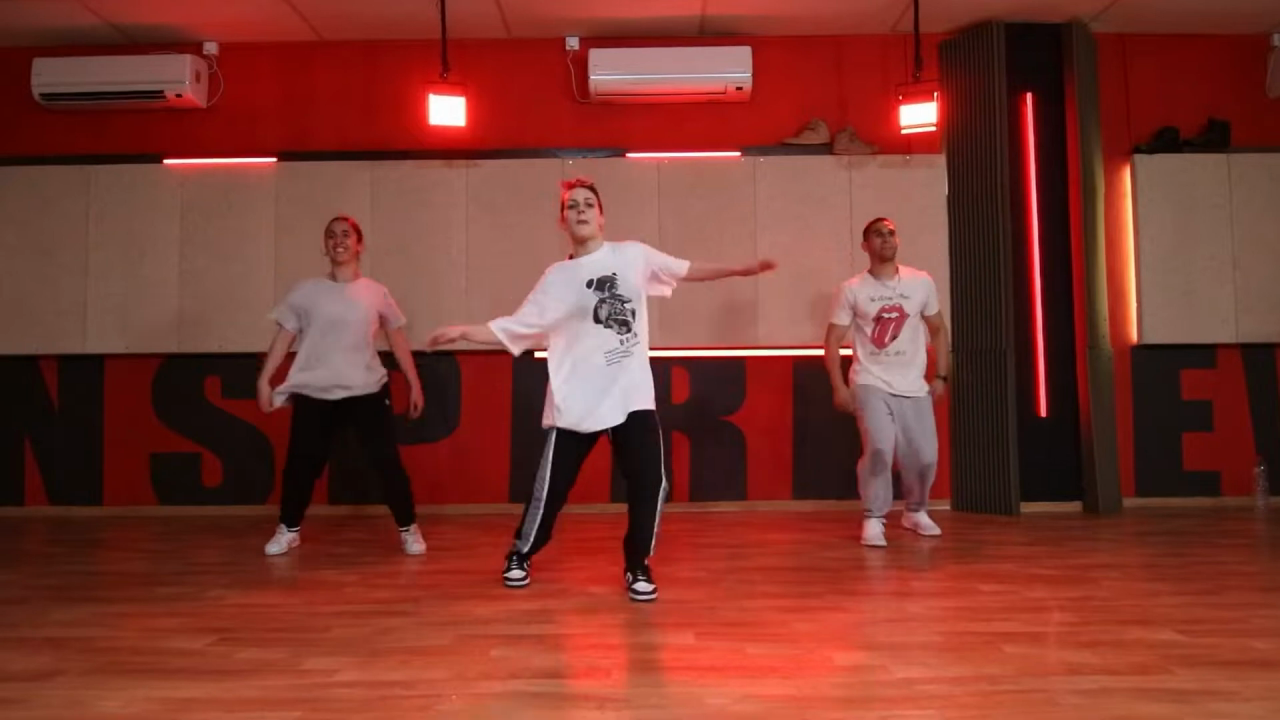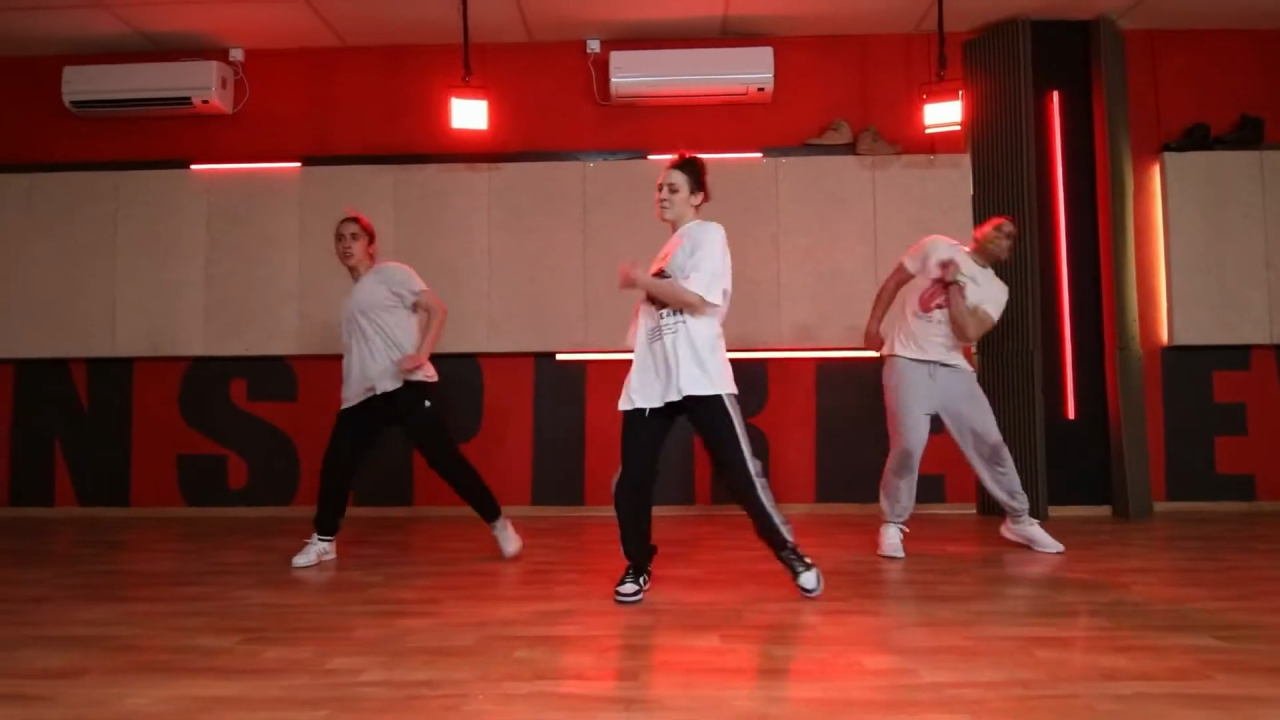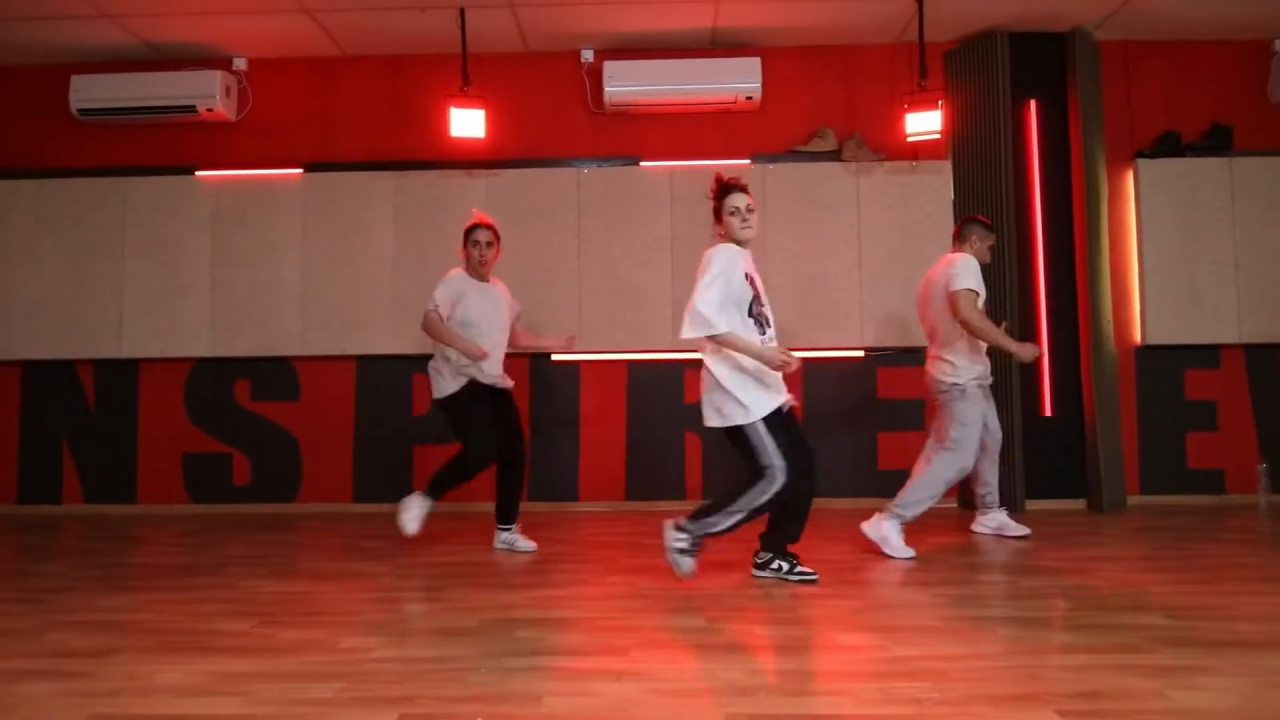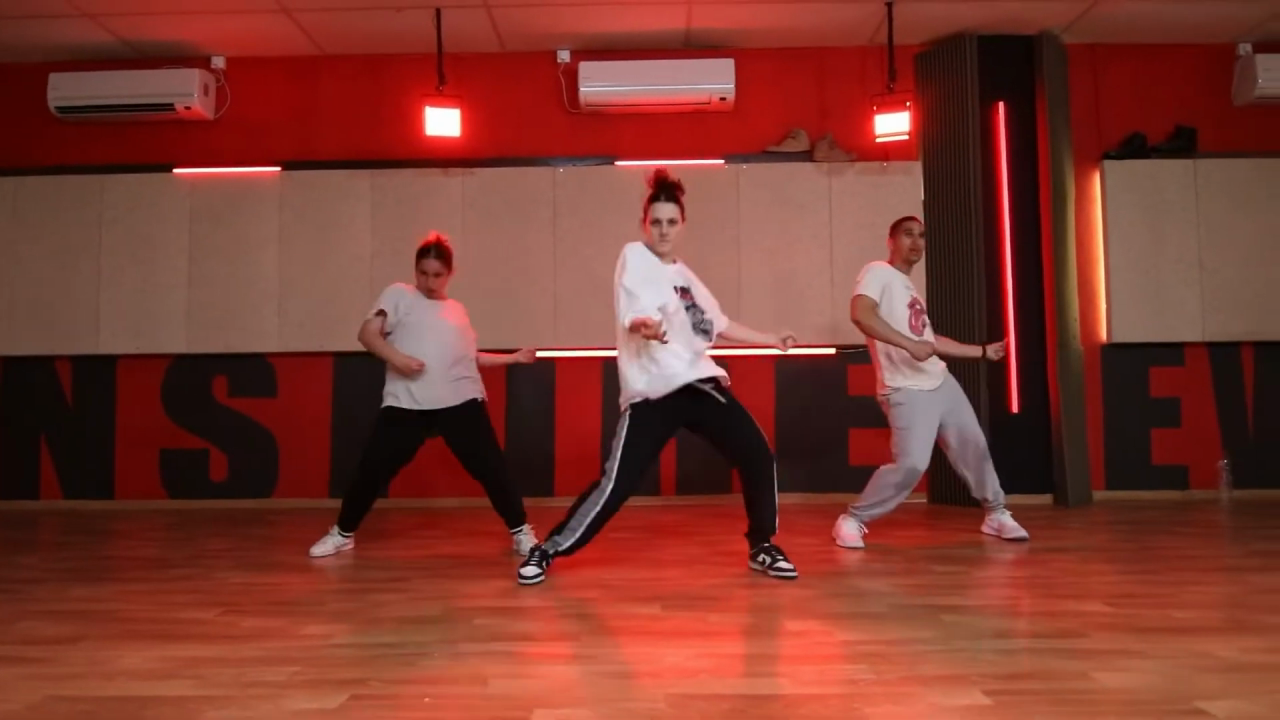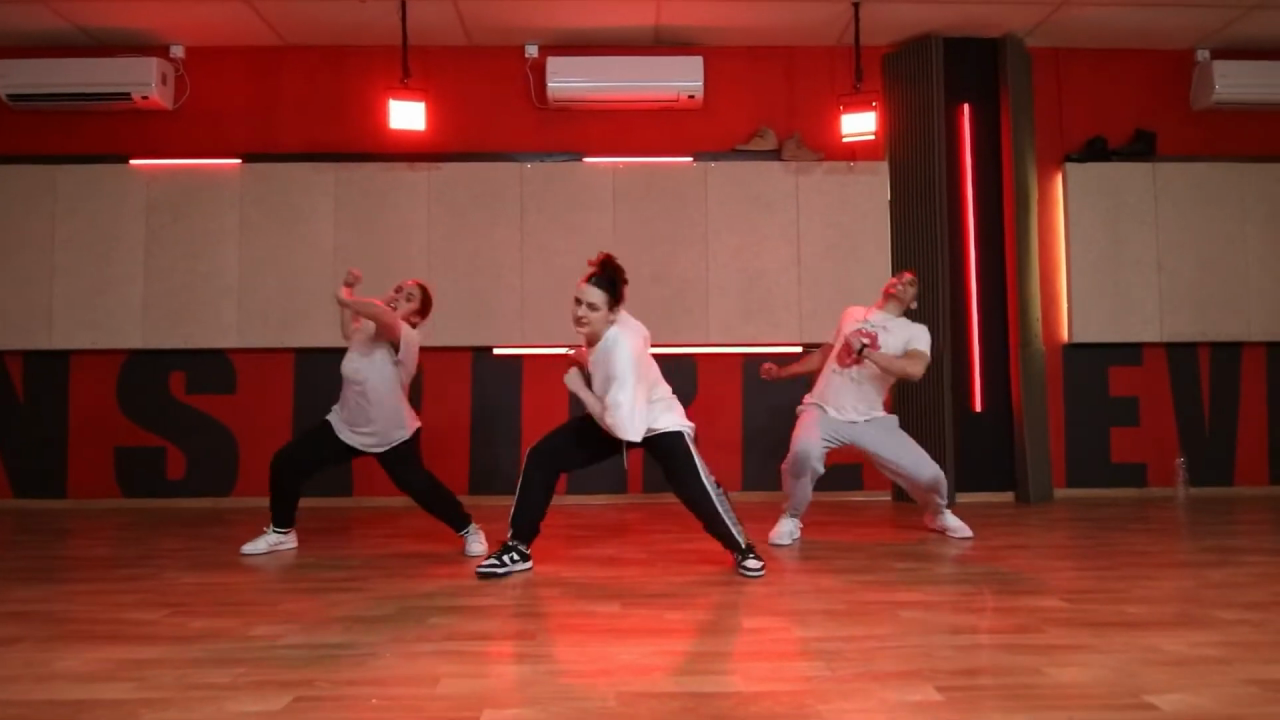
dt=1s
person 1, frame 1
left shoulder: (634, 254)
right shoulder: (558, 277)
left elbow: (684, 271)
right elbow: (518, 327)
left wrist: (738, 269)
right wrist: (464, 330)
left hip: (632, 394)
right hip: (576, 398)
left knee: (649, 481)
right knee: (551, 488)
left ankle: (636, 564)
right ankle: (520, 554)
person 1, frame 2
left shoulder: (708, 235)
right shoulder: (665, 252)
left elbow: (699, 298)
left wrist: (643, 281)
left hip: (702, 378)
right hip: (648, 381)
left knee: (739, 469)
right knee: (631, 480)
left ankle: (788, 550)
right ankle: (637, 565)
person 1, frame 3
left shoulder: (744, 260)
right shoulder: (722, 257)
right elbow: (704, 324)
left wrist: (775, 357)
right wrist: (759, 353)
left hip: (760, 387)
right hip: (738, 388)
left knee: (801, 466)
right knee: (777, 477)
left ankle: (772, 553)
right ankle: (688, 531)
person 1, frame 4
left shoulder: (685, 275)
right shoulder: (633, 256)
left elbow: (718, 325)
right elbow: (632, 319)
left wrist: (771, 339)
right wrist: (643, 326)
left hip: (702, 384)
right hip: (654, 389)
left knee: (759, 456)
right knee: (617, 484)
left ankle: (761, 546)
right ankle: (549, 550)
person 1, frame 5
left shoulder: (623, 349)
right shoulder: (600, 329)
left elbow: (623, 424)
left wrist: (580, 381)
right wrist: (584, 364)
left hip: (658, 424)
right hip: (606, 417)
left knee: (698, 490)
right knee: (540, 459)
left ankle: (741, 547)
right ankle: (519, 547)
person 2, frame 1
left shoulder: (377, 293)
right shoulder: (307, 291)
left elbow: (398, 338)
right elbow: (284, 334)
left wrist: (414, 384)
right wrist: (265, 378)
left hip: (367, 393)
right hip: (315, 395)
left knee: (388, 464)
right knee: (300, 468)
left ankle: (408, 527)
right ankle: (289, 528)
person 2, frame 2
left shoulder: (391, 273)
right shoulder: (354, 294)
left elbow: (436, 309)
left wrist: (420, 354)
left hip: (408, 386)
right hip: (365, 394)
left knee: (445, 458)
right knee: (336, 463)
left ankle: (498, 522)
right ankle: (323, 540)
person 2, frame 3
left shoulder: (502, 293)
right shoulder: (455, 280)
left elbow: (513, 338)
right elbow: (430, 321)
left wrist: (555, 342)
right wrist: (463, 344)
left hip: (494, 385)
right hip: (459, 385)
left knee: (514, 457)
right knee: (482, 449)
left ankle: (506, 529)
right ankle: (422, 499)
person 2, frame 4
left shoulder: (457, 311)
right shoulder: (398, 294)
left elbow: (469, 357)
right elbow: (367, 332)
left wrist: (513, 357)
right wrist: (395, 356)
left hip: (461, 400)
right hip: (406, 401)
left knee: (491, 466)
right knee: (373, 469)
left ankle: (520, 530)
right ankle: (343, 533)
person 2, frame 5
left shoulder: (405, 340)
right shoulder: (366, 329)
left elbow: (379, 311)
right elbow: (350, 329)
left wrist: (349, 298)
right wrist: (348, 289)
left hip: (394, 434)
right hip: (344, 426)
right knee: (284, 468)
left ankle: (469, 530)
right ankle: (281, 532)
person 3, frame 1
left shoulder: (921, 282)
right shoulder: (851, 290)
left elbow: (938, 329)
right elbow: (833, 341)
left wrist: (940, 374)
right wrist: (838, 385)
left hip: (913, 387)
right hip: (870, 384)
left knee: (924, 457)
right knee: (880, 449)
left ankle: (915, 511)
right ankle: (873, 517)
person 3, frame 2
left shoulder: (996, 289)
right shoulder: (934, 248)
left elbow: (969, 335)
right elbow: (895, 281)
left wrist: (955, 284)
right wrist: (874, 322)
left hip: (952, 368)
right hip: (906, 361)
left knee: (989, 441)
right knee: (908, 444)
left ankle: (1019, 521)
right ankle: (892, 524)
person 3, frame 3
left shoulder: (938, 274)
right shoulder: (963, 263)
right elbow: (966, 313)
left wrist: (994, 340)
right wrist: (1013, 345)
left hip: (967, 378)
right hip: (960, 381)
left knee: (987, 441)
right knee: (955, 456)
left ankle: (989, 513)
right ankle: (886, 521)
person 3, frame 4
left shoulder: (909, 287)
right shoulder: (878, 272)
right elbow: (860, 314)
left wrist: (983, 351)
right wrist: (909, 345)
left hip: (941, 382)
right hip: (906, 391)
left knee: (974, 447)
right knee: (911, 464)
left ankle: (996, 514)
right ankle: (852, 519)
person 3, frame 5
left shoulder: (916, 333)
right shoulder: (851, 316)
left elbow: (914, 370)
right elbow: (824, 355)
left wrist: (864, 347)
right wrist: (782, 371)
left hip: (868, 419)
right hip: (822, 410)
left knee: (930, 475)
right knee: (803, 455)
left ankle: (939, 513)
right ankle: (791, 516)
